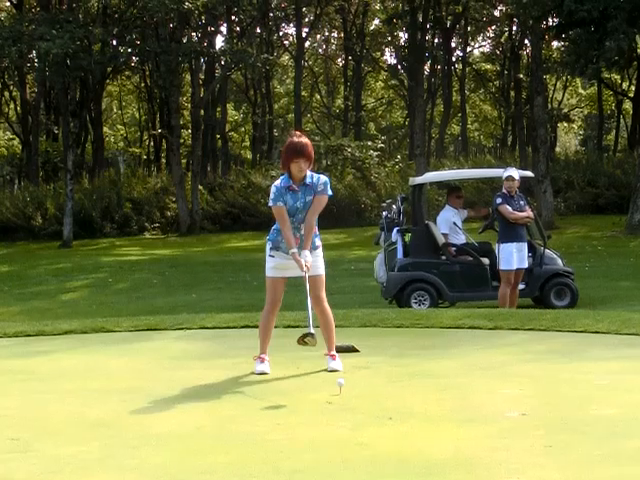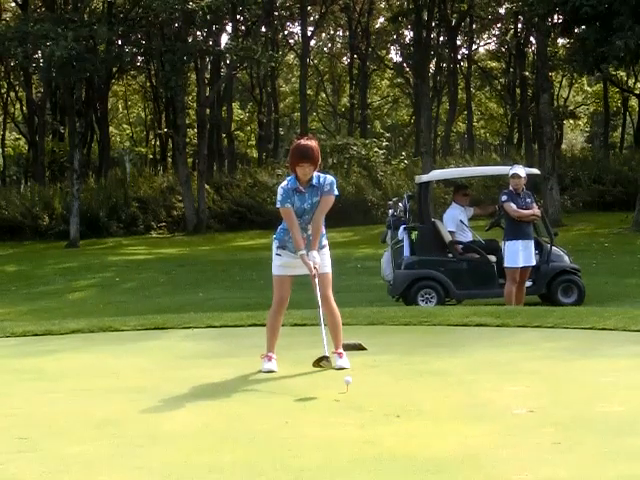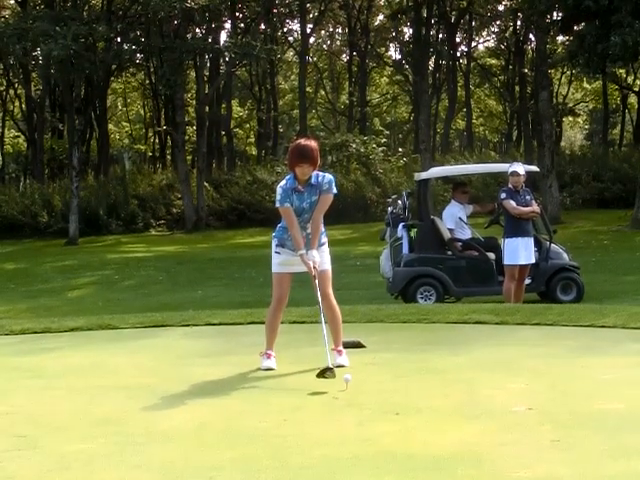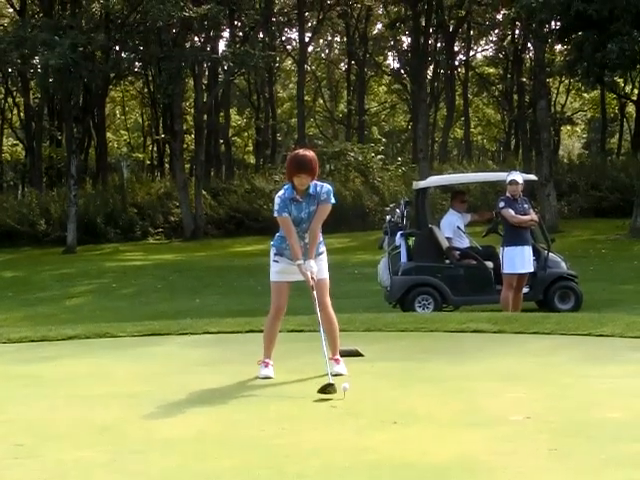
dt=1s
person 1, frame 1
left shoulder: (320, 182)
right shoulder: (278, 188)
left elbow: (311, 219)
right elbow: (285, 225)
left wrist: (305, 252)
right wrist: (295, 255)
left hip: (311, 247)
right hip: (280, 249)
left knee: (320, 301)
right knee: (272, 303)
left ankle: (332, 353)
right ankle: (262, 356)
person 1, frame 2
left shoulder: (327, 182)
right shoulder: (285, 189)
left elbow: (318, 219)
right elbow: (293, 226)
left wrist: (313, 252)
right wrist: (303, 256)
left hip: (318, 246)
right hip: (287, 248)
left knee: (326, 298)
right knee: (280, 301)
left ankle: (339, 351)
right ankle: (269, 354)
person 1, frame 3
left shoulder: (326, 181)
right shoulder: (284, 188)
left elbow: (317, 218)
right elbow: (293, 226)
left wrist: (313, 251)
right wrist: (303, 256)
left hip: (317, 244)
right hip: (286, 246)
left knee: (327, 296)
right knee: (279, 299)
left ankle: (339, 349)
right ankle: (268, 352)
person 1, frame 4
left shoulder: (324, 191)
right shoulder: (282, 198)
left elbow: (315, 228)
right elbow: (291, 235)
left wrist: (310, 260)
right wrist: (301, 266)
left hip: (315, 253)
right hip: (284, 255)
left knee: (324, 305)
right knee: (277, 308)
left ankle: (336, 358)
right ankle: (266, 361)
person 2, frame 1
left shoulder: (521, 197)
right shoulder: (499, 197)
left elbow: (531, 218)
right elbow: (510, 215)
left wrist: (517, 217)
right wrist: (525, 214)
left hip: (522, 243)
right hip: (506, 243)
left knee: (516, 283)
right knee: (507, 282)
person 2, frame 2
left shoulder: (528, 195)
right shoulder: (505, 195)
left elbow: (537, 215)
right elbow: (514, 212)
left wrist: (522, 215)
right wrist: (531, 212)
left hip: (528, 240)
right hip: (513, 241)
left knee: (522, 281)
right knee: (512, 280)
person 2, frame 3
left shoulder: (527, 192)
right shoulder: (505, 192)
left elbow: (537, 212)
right elbow: (514, 210)
left wrist: (522, 213)
right wrist: (531, 209)
left hip: (528, 238)
right hip: (512, 238)
left knee: (522, 278)
right knee: (511, 277)
person 2, frame 4
left shoulder: (525, 201)
right shoulder: (503, 201)
left elbow: (535, 221)
right elbow: (513, 218)
left wrist: (520, 221)
right wrist: (529, 218)
left hip: (526, 246)
right hip: (511, 247)
left knee: (520, 287)
right knee: (509, 286)
